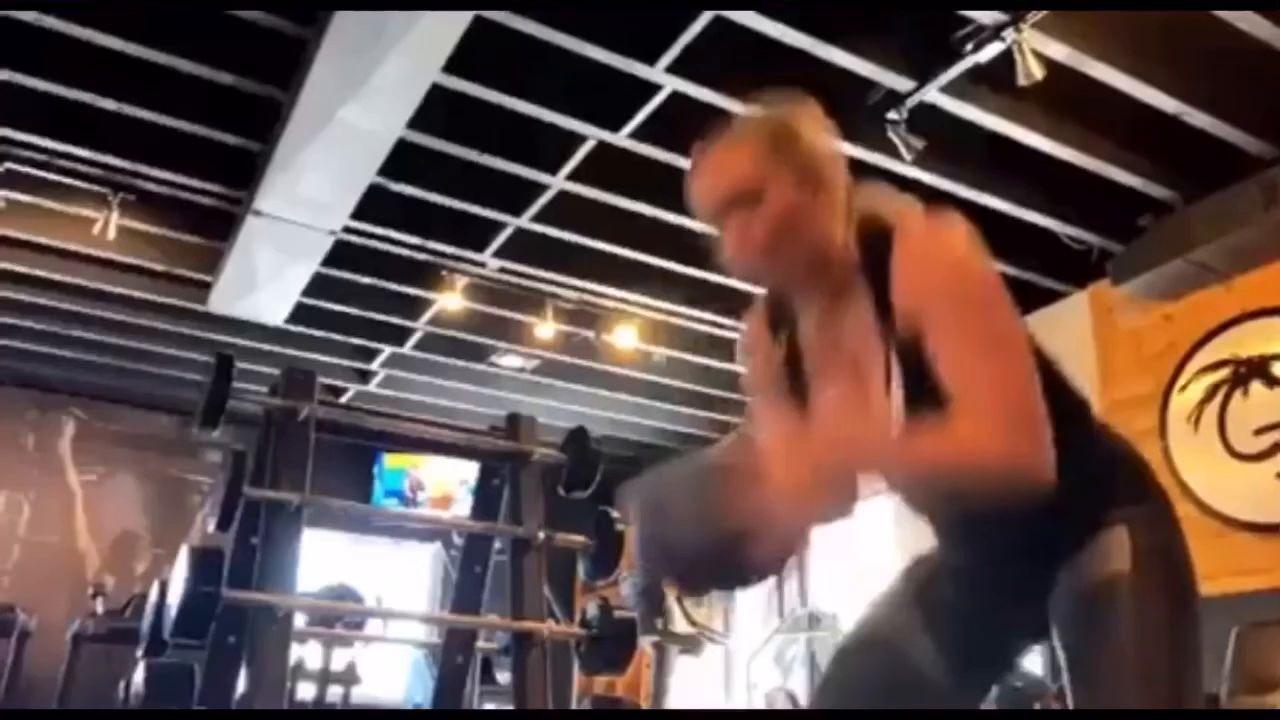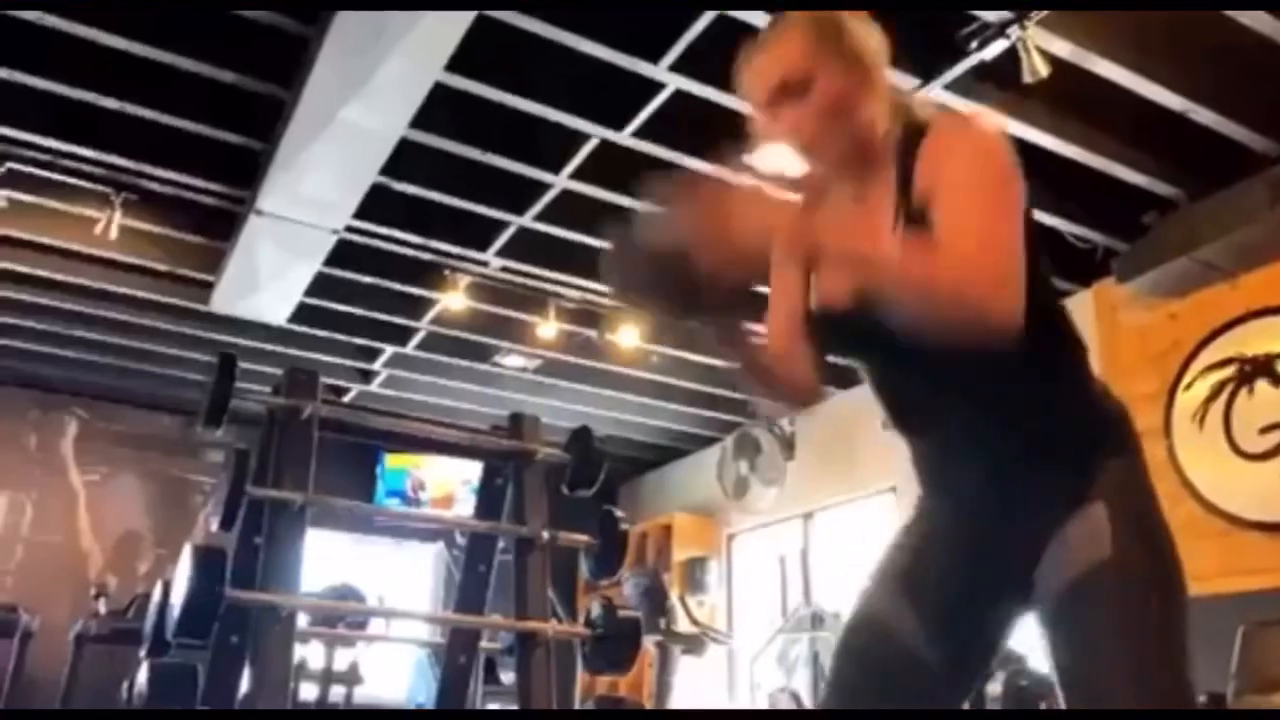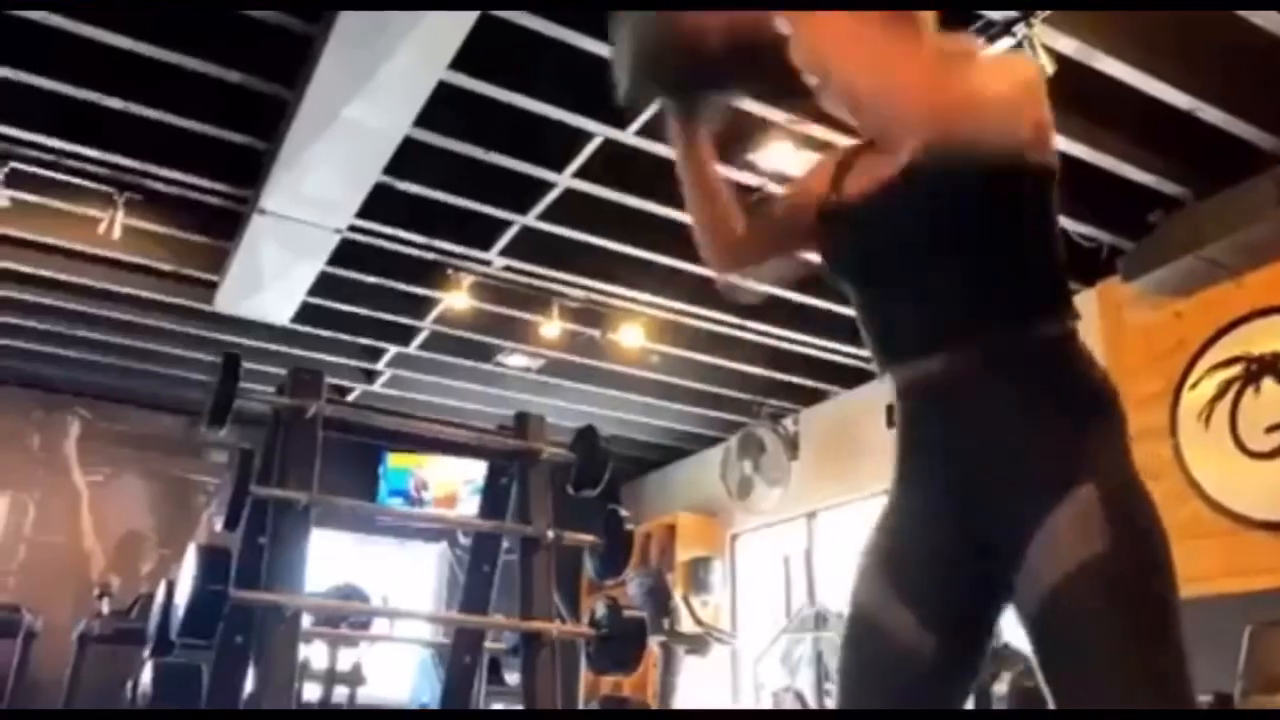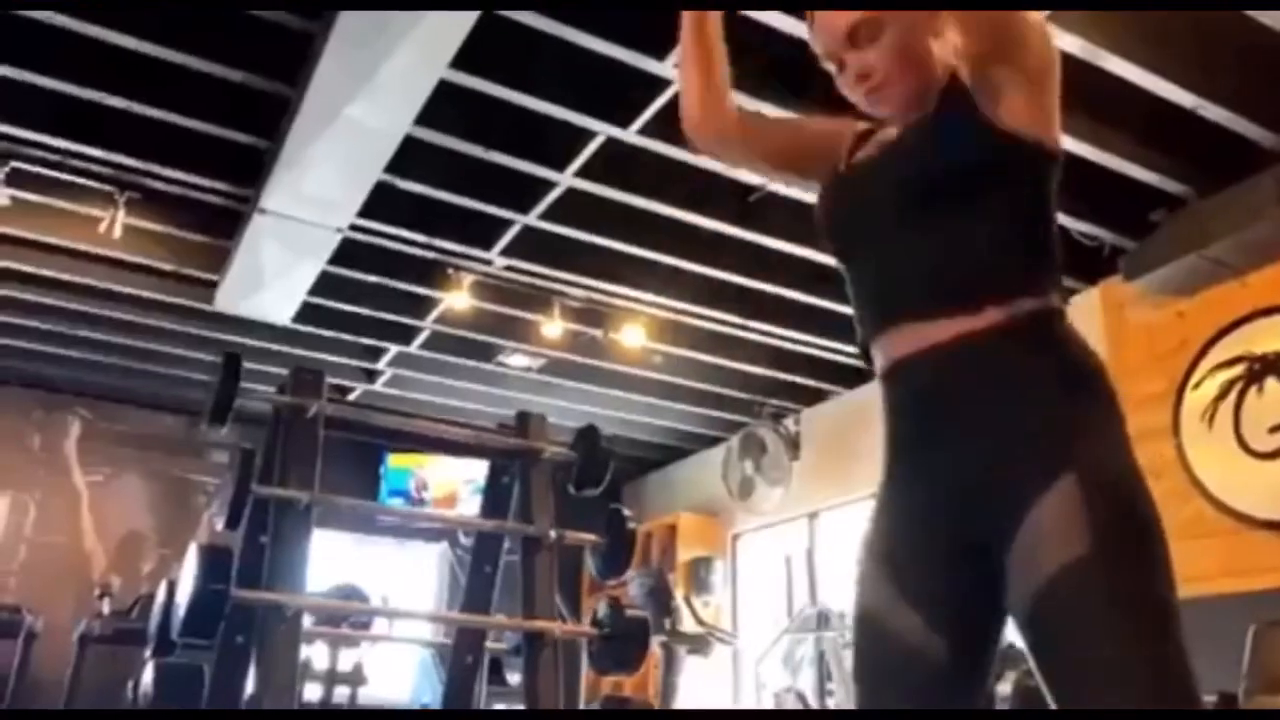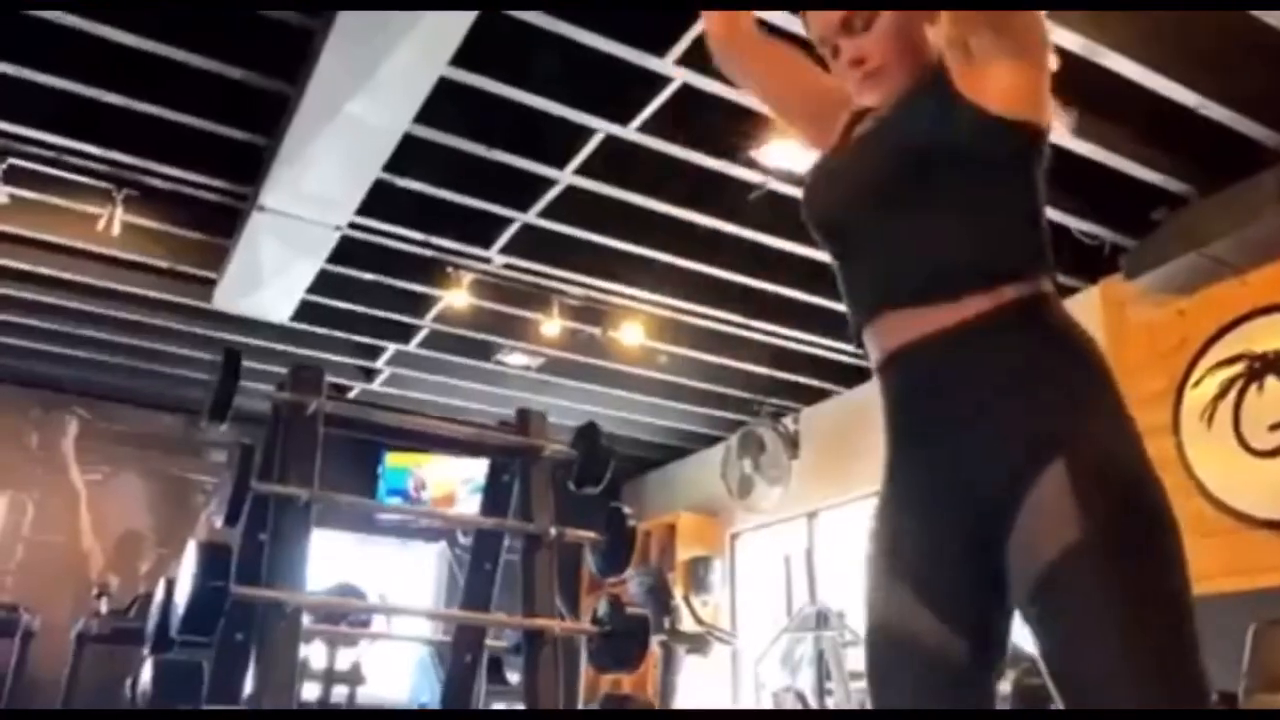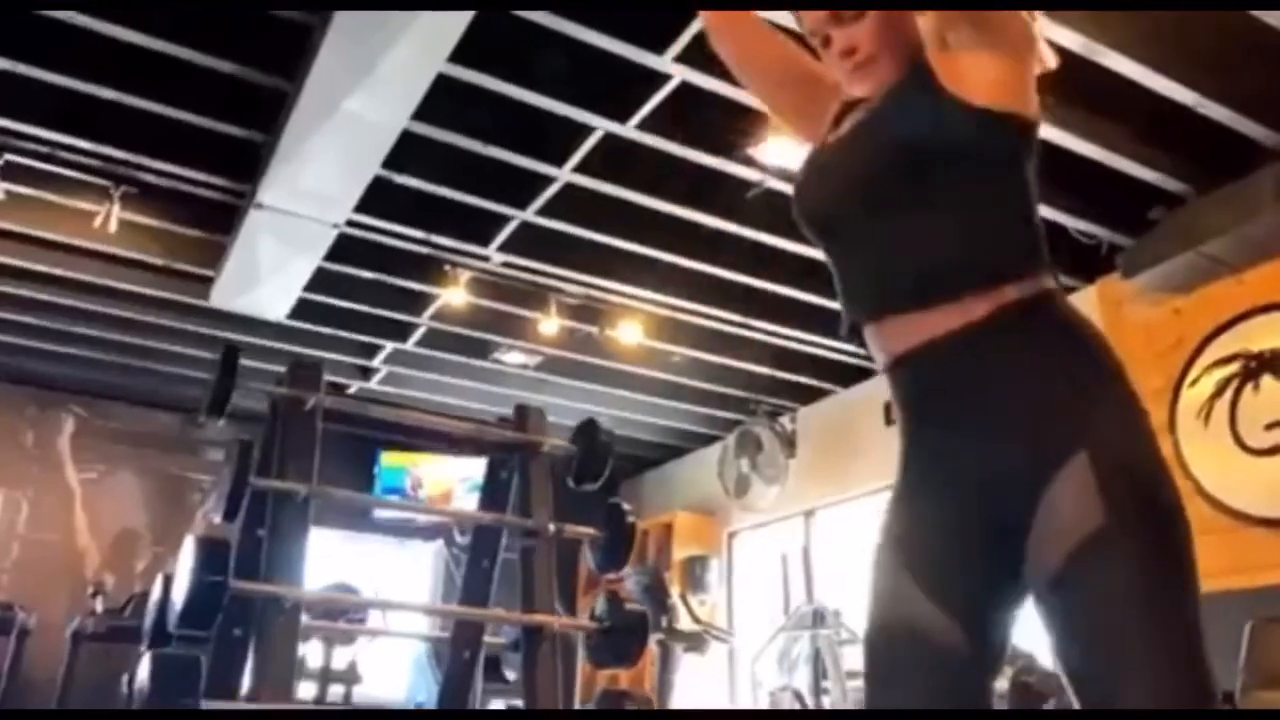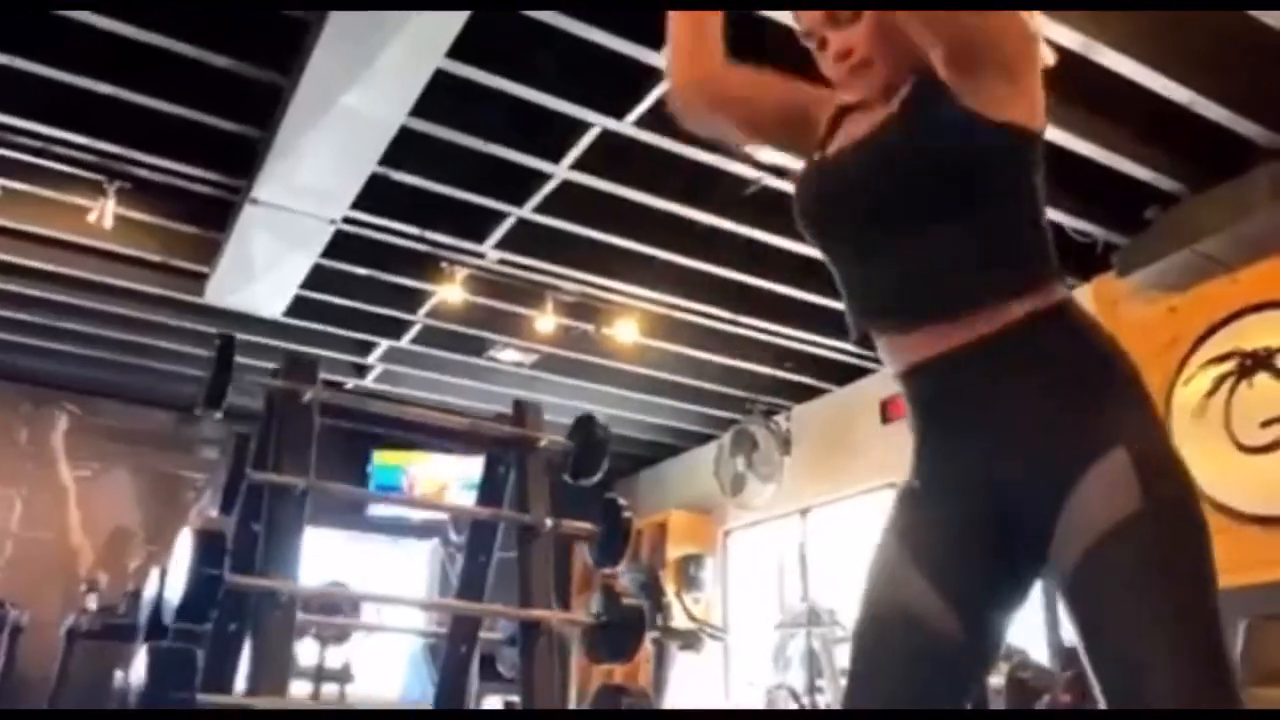
dt=0.1s
person 1, frame 1
left shoulder: (931, 254)
right shoulder: (766, 341)
left elbow: (1021, 455)
right elbow: (810, 491)
left wrist: (830, 453)
left hip: (1092, 527)
right hip: (979, 556)
person 1, frame 2
left shoulder: (958, 148)
right shoulder: (806, 213)
left elbow: (987, 299)
right elbow: (795, 380)
left wrist: (804, 228)
right wrist: (721, 319)
left hip: (1073, 486)
right hip: (958, 511)
right knee: (854, 711)
person 1, frame 3
left shoulder: (1000, 86)
right shoulder: (841, 172)
left elbow: (956, 115)
right elbow: (737, 260)
left wrist: (805, 25)
right wrist: (690, 143)
left hip: (1045, 441)
right hip: (933, 469)
left knee: (1128, 695)
right knee: (879, 698)
person 1, frame 4
left shoulder: (1006, 72)
right shoulder: (851, 150)
right elbow: (713, 122)
left hip: (1038, 424)
right hip: (923, 459)
left knee: (1133, 693)
right knee: (895, 698)
person 1, frame 5
left shoulder: (996, 60)
right shoulder: (842, 126)
right elbow: (730, 38)
left hip: (1041, 407)
right hip: (924, 448)
left knee: (1150, 698)
right knee: (914, 695)
person 1, frame 6
left shoulder: (981, 55)
right shoulder: (834, 122)
right elbow: (728, 28)
left hip: (1050, 405)
right hip: (936, 441)
left knee: (1156, 697)
right knee: (910, 700)
person 1, frame 7
left shoulder: (978, 64)
right shoulder: (826, 129)
right elbow: (696, 87)
left hip: (1067, 405)
right hip: (951, 451)
left knee: (1185, 700)
right knee: (884, 698)
